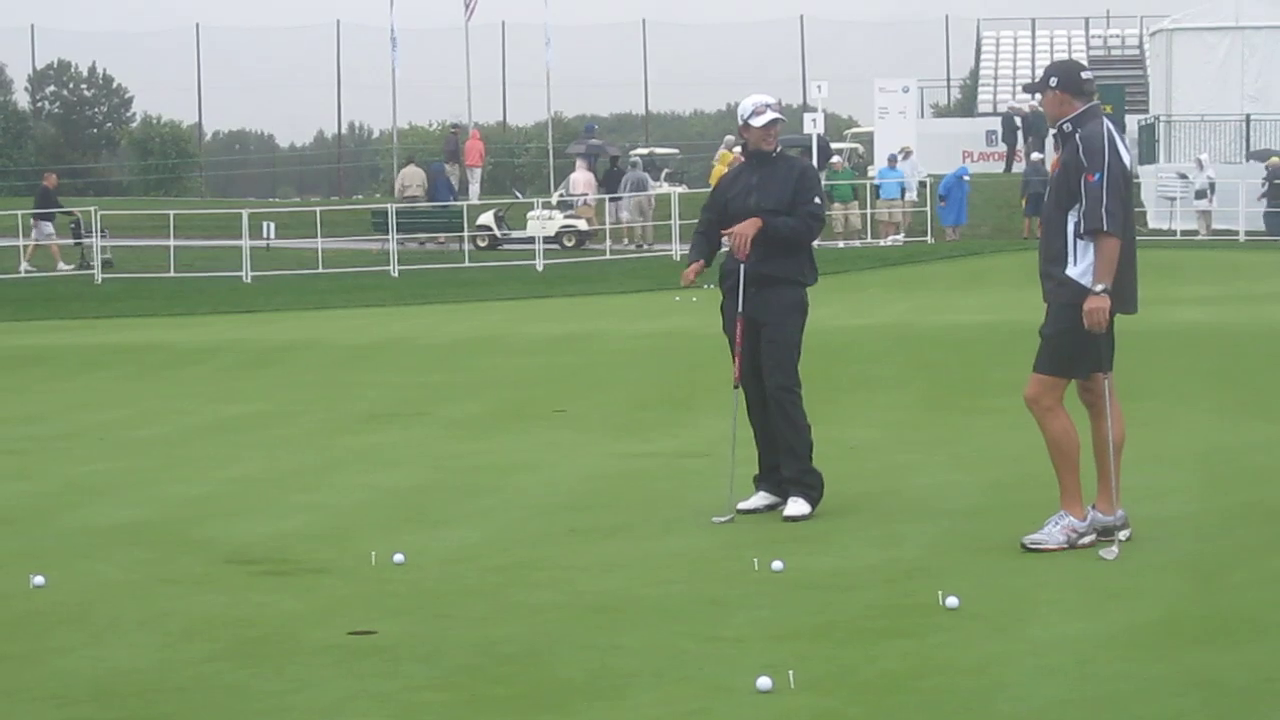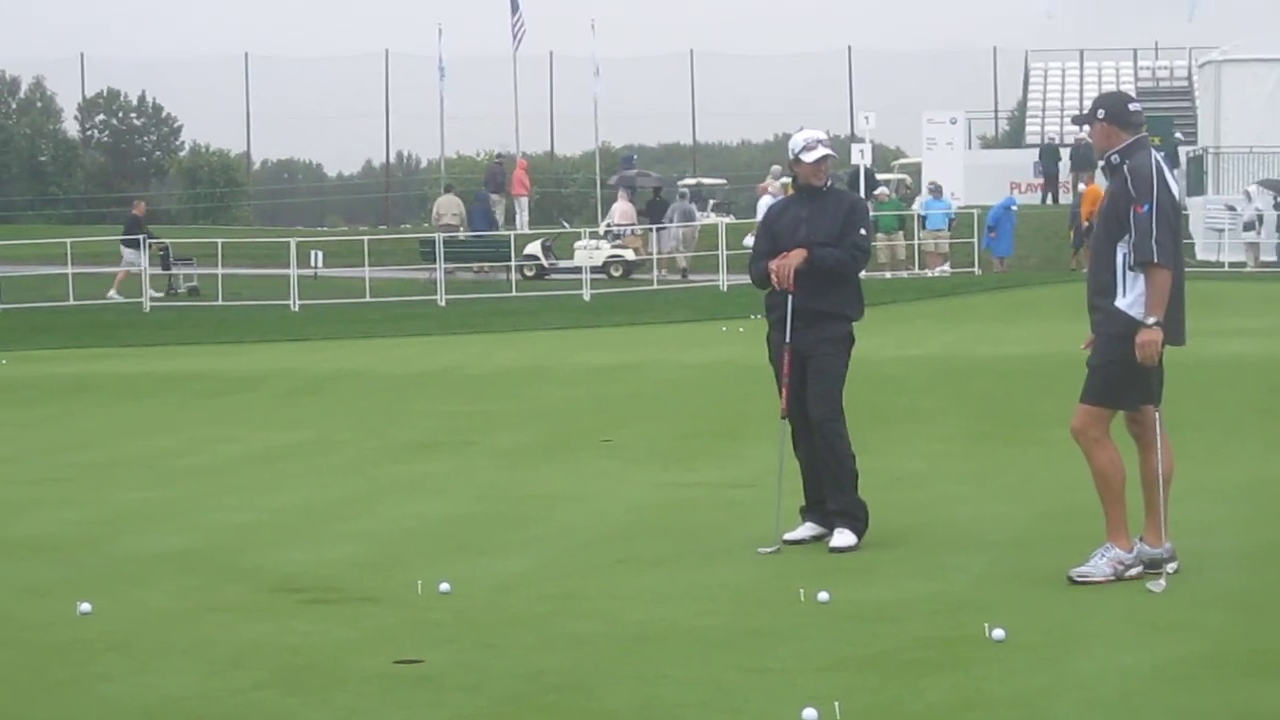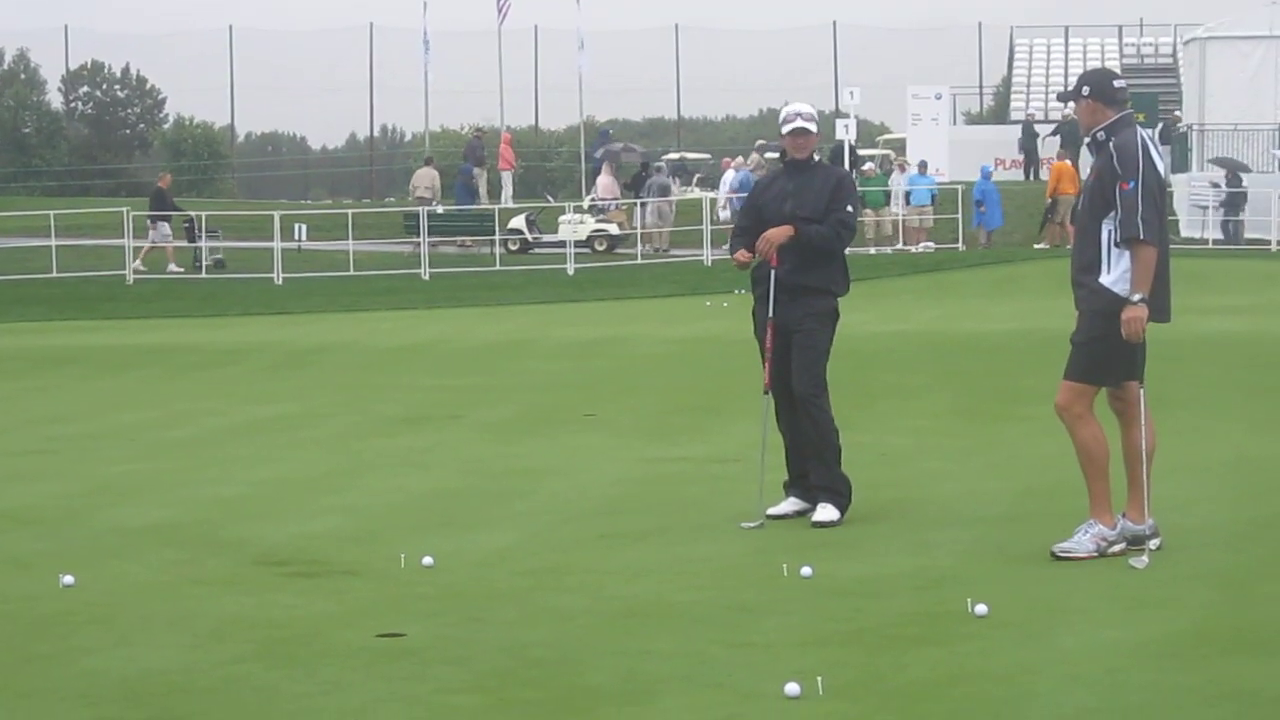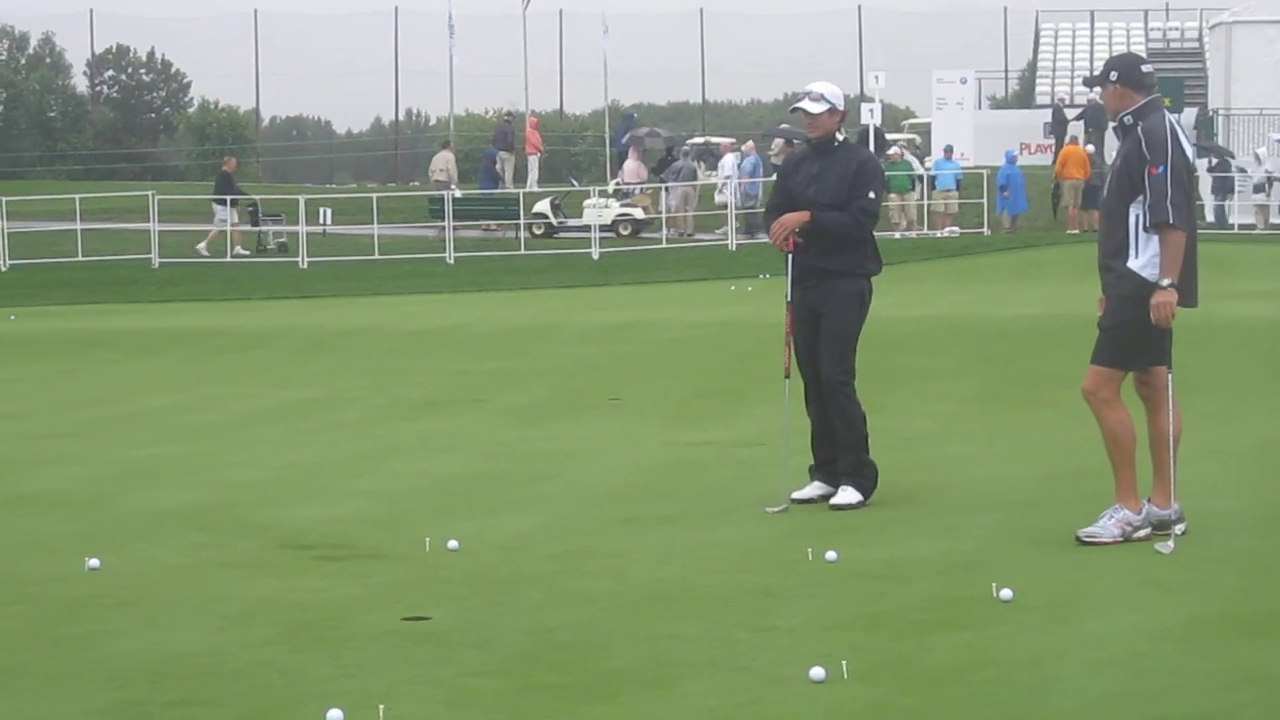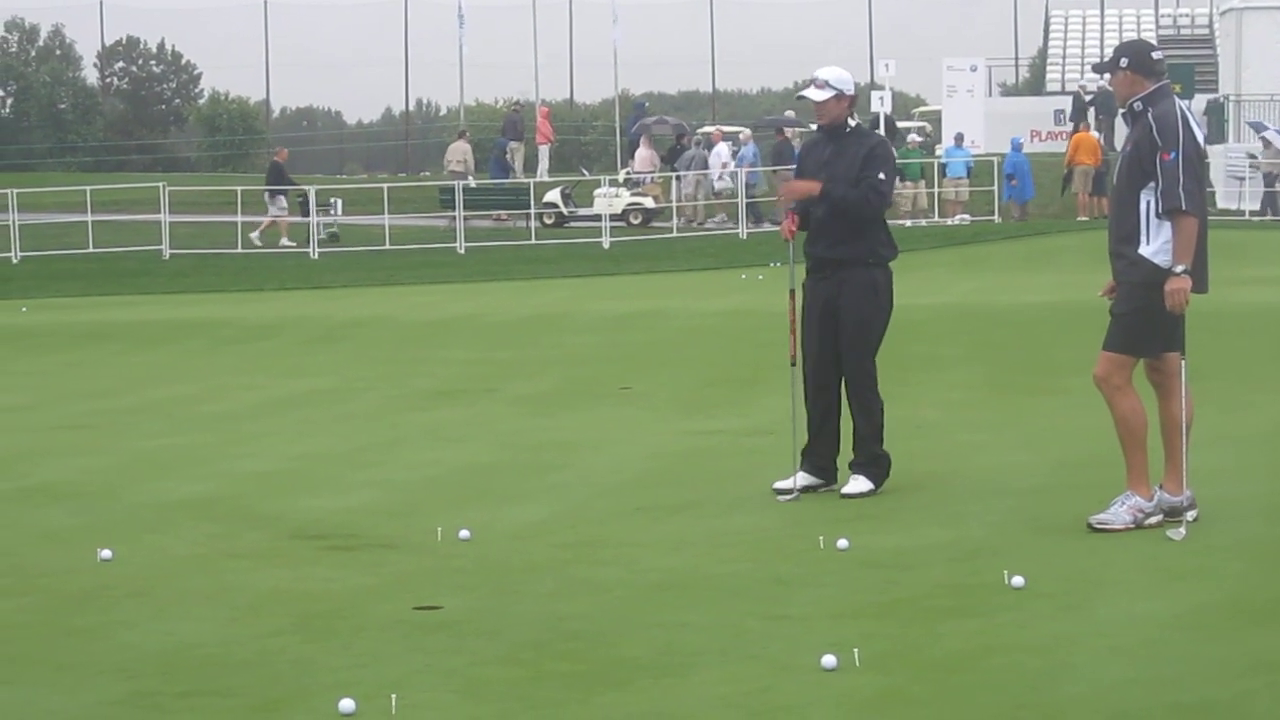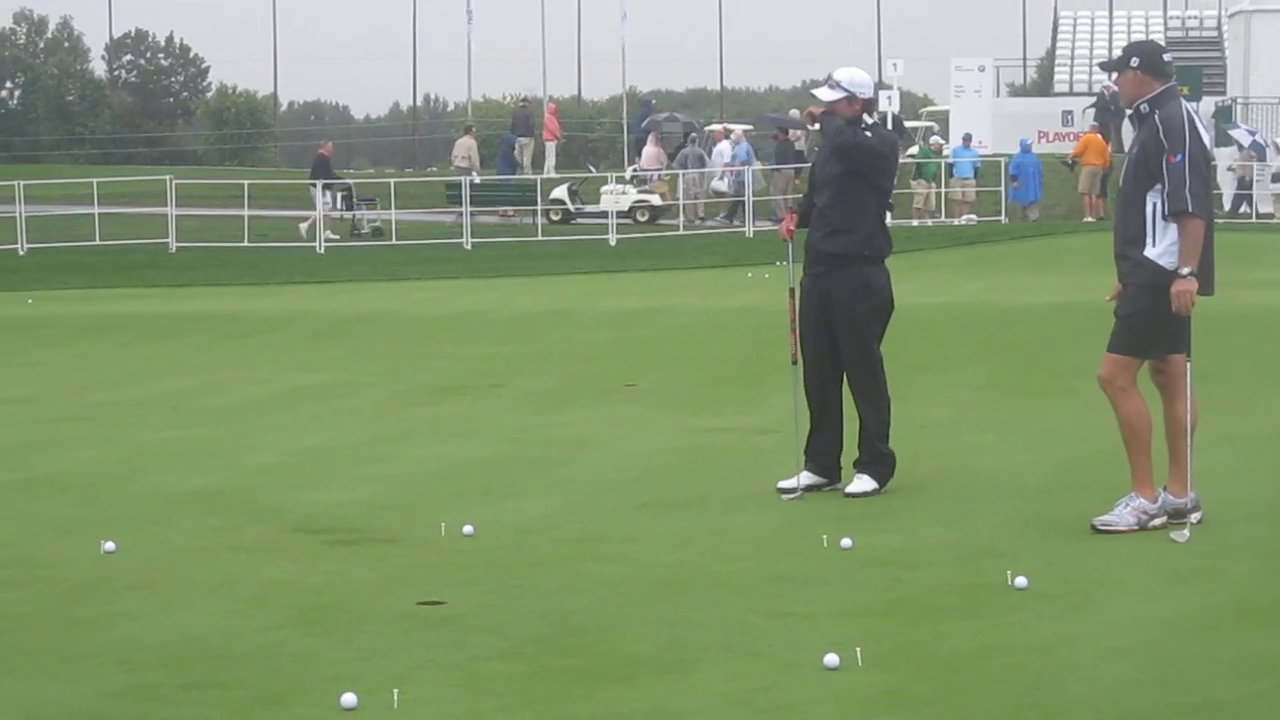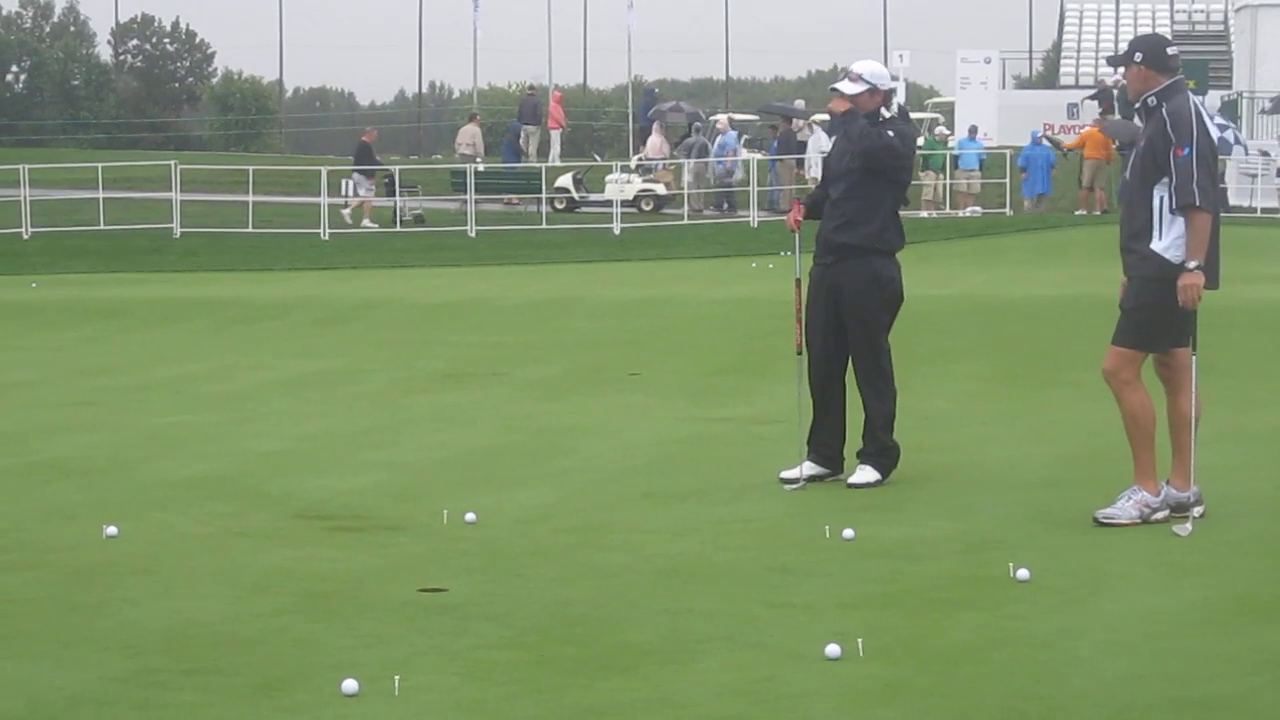
dt=0.7s
person 1, frame 1
left shoulder: (1093, 139)
right shoulder: (1085, 138)
left elbow: (1109, 222)
left wrist: (1100, 289)
left hip: (1084, 291)
right hip: (1080, 289)
left knee: (1042, 395)
right knee: (1095, 393)
left ankle: (1075, 516)
right ankle: (1108, 512)
person 1, frame 2
left shoulder: (1141, 171)
right shoulder: (1133, 170)
left elbow: (1159, 254)
left wrist: (1152, 322)
right wrist: (1108, 323)
left hip: (1136, 324)
right hip: (1128, 321)
left knee: (1088, 426)
right knee: (1143, 426)
left ankle: (1121, 548)
right ankle: (1155, 545)
person 1, frame 3
left shoulder: (1127, 149)
right shoulder: (1117, 147)
left elbow: (1144, 232)
left wrist: (1138, 298)
left hip: (1118, 300)
right hip: (1112, 298)
left knee: (1072, 403)
right knee: (1125, 403)
left ankle: (1105, 525)
right ankle: (1137, 522)
person 1, frame 4
left shoulder: (1156, 134)
right shoulder: (1143, 132)
left elbow: (1174, 217)
left wrist: (1168, 284)
right wrist: (1118, 285)
left hip: (1147, 285)
right hip: (1138, 283)
left knee: (1100, 388)
right knee: (1152, 389)
left ankle: (1130, 510)
right ankle: (1163, 506)
person 1, frame 5
left shoulder: (1166, 120)
right shoulder: (1150, 119)
left elbow: (1185, 202)
left wrist: (1181, 270)
right wrist: (1127, 269)
left hip: (1159, 272)
right hip: (1148, 270)
left knee: (1111, 374)
right knee: (1164, 376)
left ankle: (1142, 497)
right ankle: (1174, 494)
person 1, frame 6
left shoulder: (1173, 121)
right shoulder: (1156, 121)
left elbow: (1192, 204)
left wrist: (1187, 272)
right wrist: (1131, 274)
left hip: (1164, 274)
right hip: (1153, 272)
left knee: (1116, 376)
right knee: (1169, 378)
left ankle: (1146, 498)
right ankle: (1179, 496)
person 1, frame 7
left shoulder: (1179, 114)
right shoulder: (1163, 114)
left elbow: (1198, 197)
left wrist: (1195, 265)
right wrist: (1137, 268)
left hip: (1170, 268)
right hip: (1159, 266)
left knee: (1120, 369)
right knee: (1173, 372)
left ankle: (1149, 491)
right ankle: (1181, 490)
person 2, frame 1
left shoulder: (799, 172)
right shoulder: (730, 180)
left elbow: (810, 225)
right elbow: (707, 229)
left wrist: (761, 223)
right wrist: (698, 261)
left hip: (783, 293)
right hip: (738, 295)
left knee: (781, 385)
right knee: (753, 390)
left ankle: (802, 486)
right ankle: (772, 482)
person 2, frame 2
left shoulder: (849, 205)
right shoulder: (777, 212)
left elbow: (855, 257)
right elbow: (756, 269)
left wrist: (807, 254)
right wrist: (771, 267)
left hip: (829, 327)
right hip: (783, 328)
left knee: (825, 416)
right knee: (800, 421)
left ankle: (848, 518)
right ankle: (818, 513)
person 2, frame 3
left shoulder: (836, 181)
right shoulder: (765, 185)
left elbow: (840, 234)
right elbow: (742, 233)
left wrist: (793, 231)
right wrist: (741, 252)
left hip: (815, 302)
right hip: (769, 301)
left knee: (809, 391)
right knee: (783, 395)
left ankle: (831, 493)
right ankle: (802, 489)
person 2, frame 4
left shoulder: (862, 163)
right shoulder: (795, 164)
left elbow: (862, 220)
right elbow: (774, 211)
left wrist: (809, 218)
right wrist: (780, 229)
left hip: (845, 283)
right hip: (805, 282)
left knee: (836, 377)
right knee: (813, 380)
left ankle: (857, 477)
right ankle: (827, 472)
person 2, frame 5
left shoulder: (873, 147)
right shoulder: (812, 148)
left elbow: (873, 203)
left wrist: (820, 190)
right wrist: (794, 218)
left hip: (863, 274)
right hip: (820, 272)
left knee: (859, 373)
right knee: (817, 375)
left ankle: (870, 467)
right ankle: (817, 466)
person 2, frame 6
left shoulder: (880, 142)
right shoulder: (830, 143)
left elbow: (846, 143)
left wrist: (825, 118)
right wrist: (797, 216)
left hip: (859, 273)
right hip: (820, 269)
left knee: (864, 370)
right knee: (818, 372)
left ankle: (875, 466)
right ankle: (821, 464)
person 2, frame 7
left shoulder: (898, 135)
right shoulder: (847, 135)
left elbow: (871, 148)
left wrist: (848, 114)
right wrist: (805, 207)
left hip: (870, 265)
right hip: (829, 260)
left knee: (871, 362)
right knee: (823, 361)
left ankle: (878, 456)
right ankle: (824, 455)
